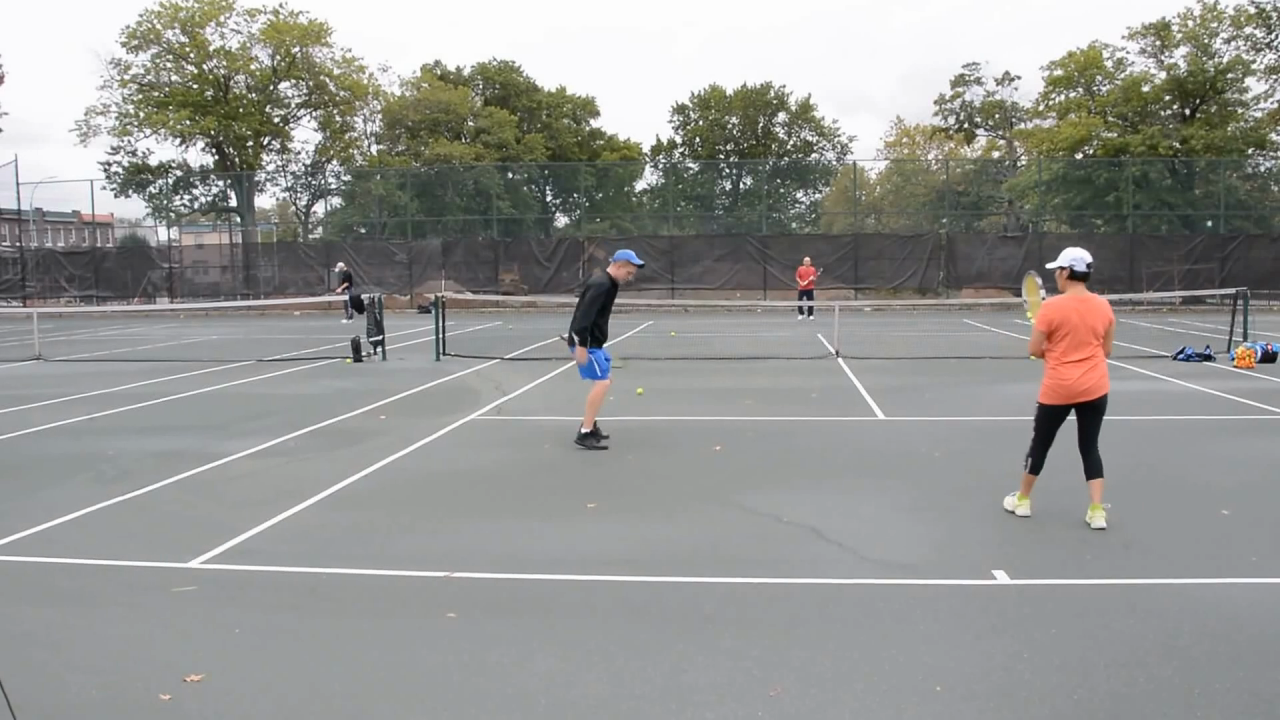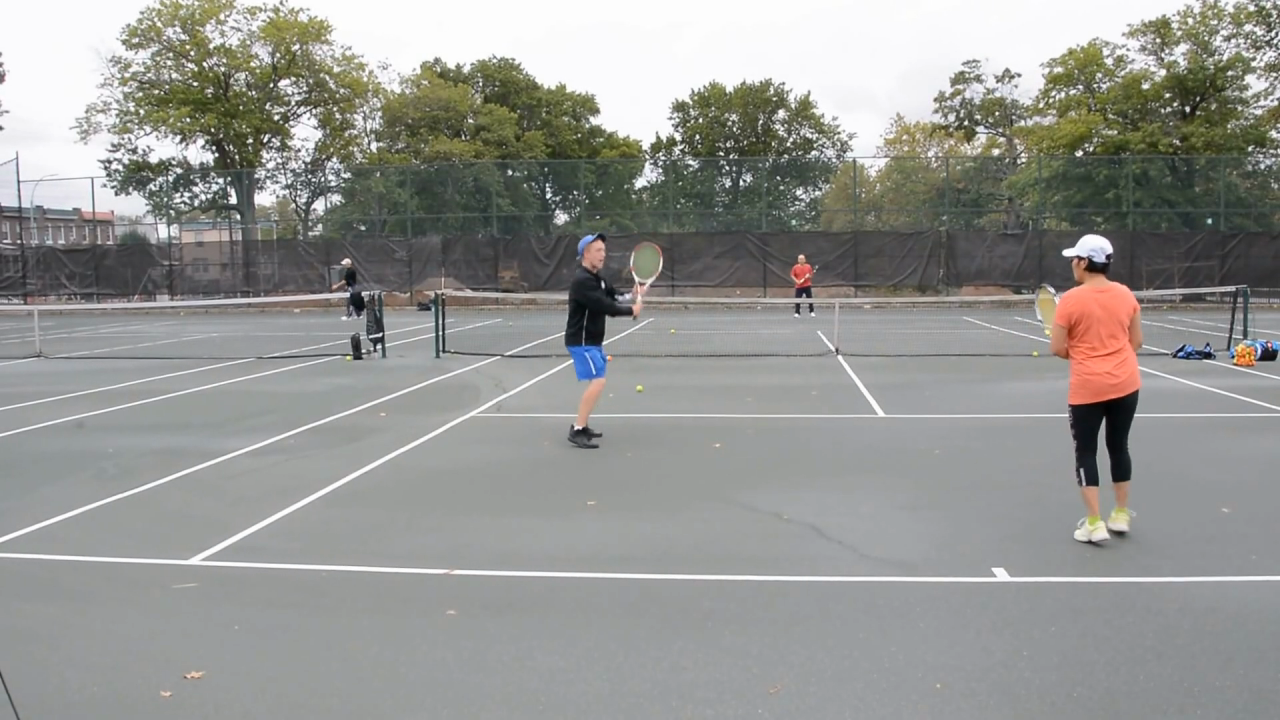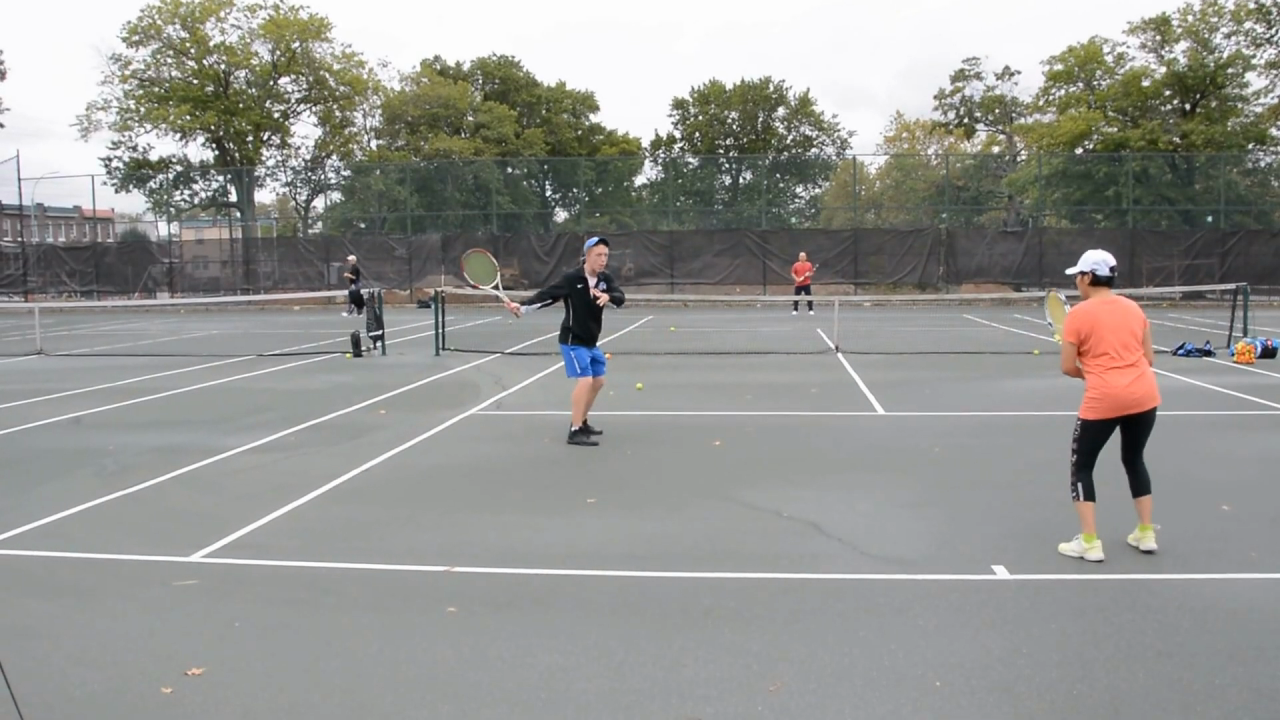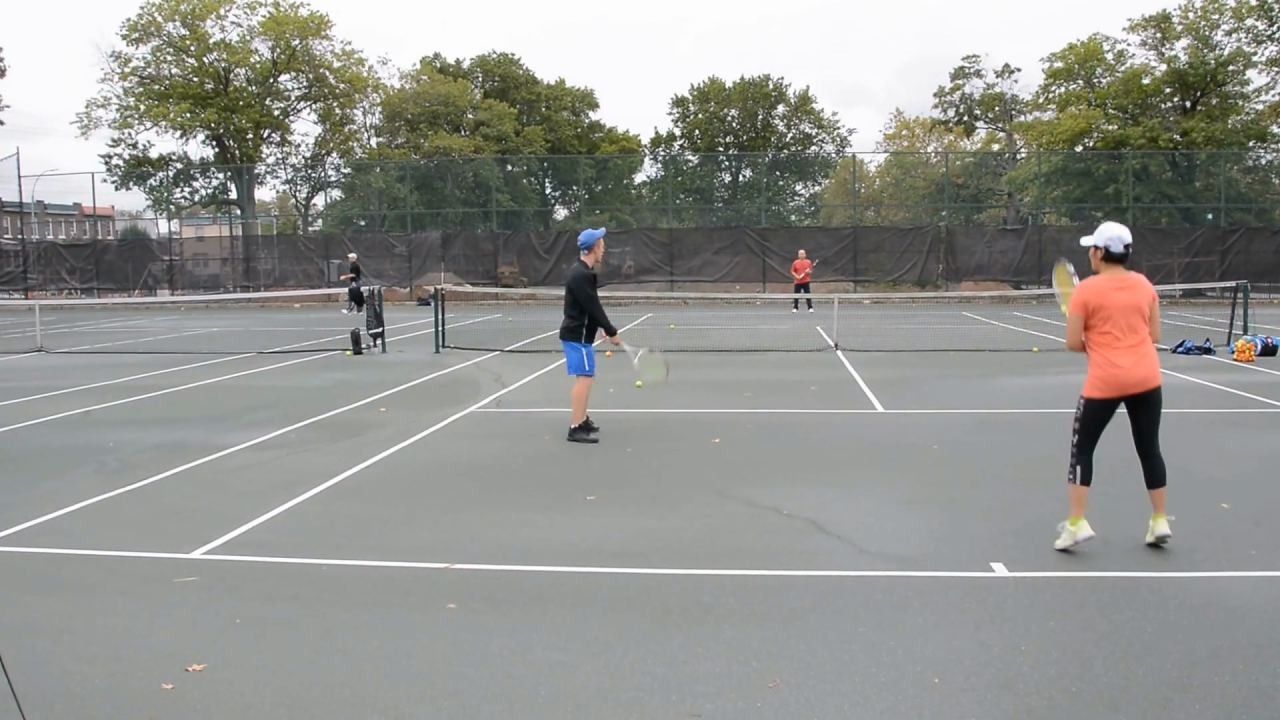
dt=0.7s
person 1, frame 1
left shoulder: (1052, 307)
right shoulder: (1103, 305)
left elbow: (1035, 349)
right elbow: (1107, 350)
left hip: (1058, 389)
right hip: (1095, 388)
left knee: (1040, 443)
right knee: (1090, 448)
left ankle: (1022, 500)
right ankle: (1097, 511)
person 1, frame 2
left shoulder: (1070, 300)
right shoulder: (1125, 295)
left elbow: (1058, 349)
right elbow: (1137, 341)
left hip: (1088, 388)
right hip: (1126, 384)
left knee: (1085, 452)
right knee: (1119, 447)
left ankle: (1094, 524)
right ankle: (1121, 514)
person 1, frame 3
left shoulder: (1078, 314)
right shoulder: (1133, 308)
left elbow: (1067, 367)
right elbow: (1148, 358)
left hip: (1103, 402)
right hip: (1144, 397)
left knee: (1081, 466)
right knee: (1134, 461)
left ankle: (1089, 542)
right ankle: (1146, 533)
person 1, frame 4
left shoulder: (1086, 290)
right shoulder: (1144, 286)
left elbow: (1074, 343)
right elbow: (1155, 336)
left hip: (1104, 383)
right hip: (1147, 380)
left knee: (1082, 449)
right knee: (1149, 449)
left ankle: (1076, 523)
right ankle: (1159, 521)
person 2, frame 1
left shoulder: (608, 283)
right shoulder: (601, 284)
right elbow: (586, 313)
right wrist: (580, 343)
left hip: (592, 342)
right hip: (586, 343)
left knee: (604, 381)
right knee: (601, 383)
left ankle: (589, 425)
right ankle: (585, 433)
person 2, frame 2
left shoulder: (597, 277)
right shoulder: (582, 280)
left elbow: (613, 298)
right elbow: (605, 306)
left wrist: (633, 296)
right wrist: (631, 311)
left hip: (592, 342)
right hip: (581, 342)
left knee: (597, 383)
right knee: (597, 382)
left ankle: (580, 425)
right ankle: (577, 431)
person 2, frame 3
left shoulder: (606, 278)
right shoulder: (571, 278)
left elbow: (620, 297)
right elbow: (546, 295)
left wrist: (608, 296)
right wrist: (521, 306)
left hip: (591, 342)
right hip: (573, 341)
left knee: (598, 381)
right knee: (585, 381)
left ankle: (581, 422)
right ankle: (575, 431)
person 2, frame 4
left shoulder: (583, 271)
right shoulder: (583, 275)
left elbow: (592, 305)
right elbow: (593, 307)
left wrist: (603, 325)
right wrist: (611, 331)
left hip: (576, 333)
right hip: (577, 335)
left knee: (585, 377)
right knee: (584, 377)
left ankle: (582, 420)
right ankle: (576, 429)
